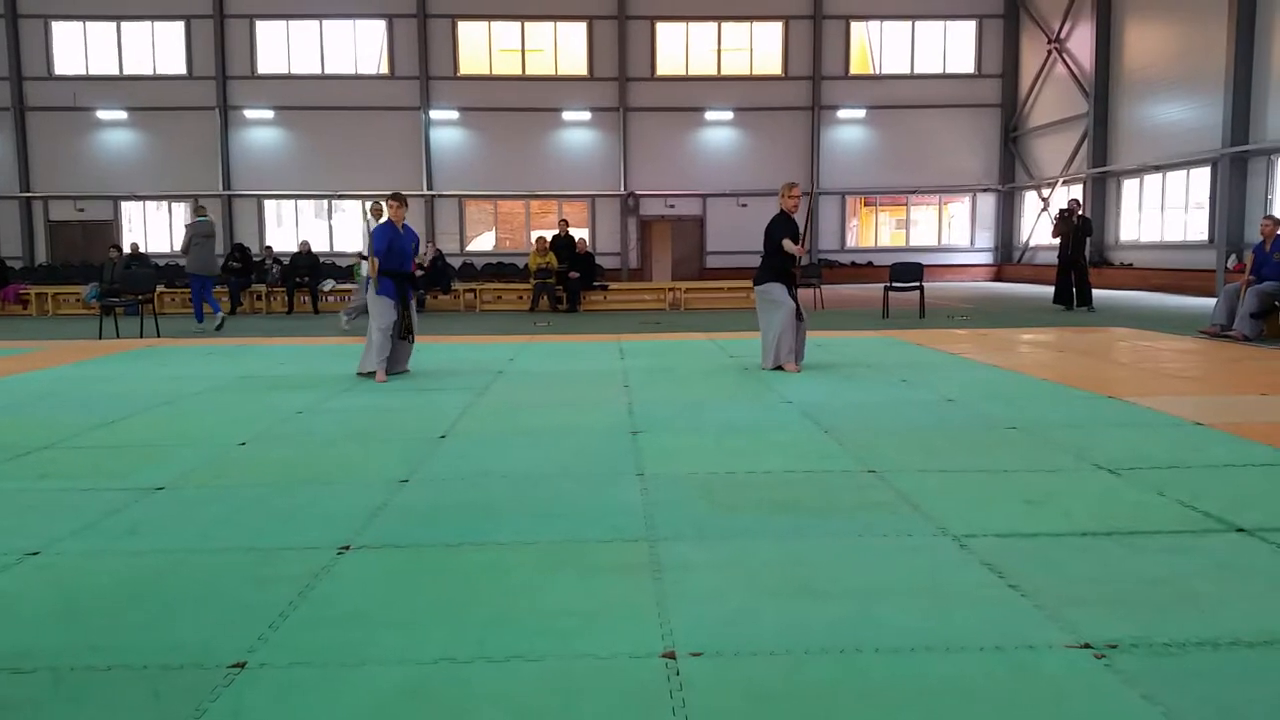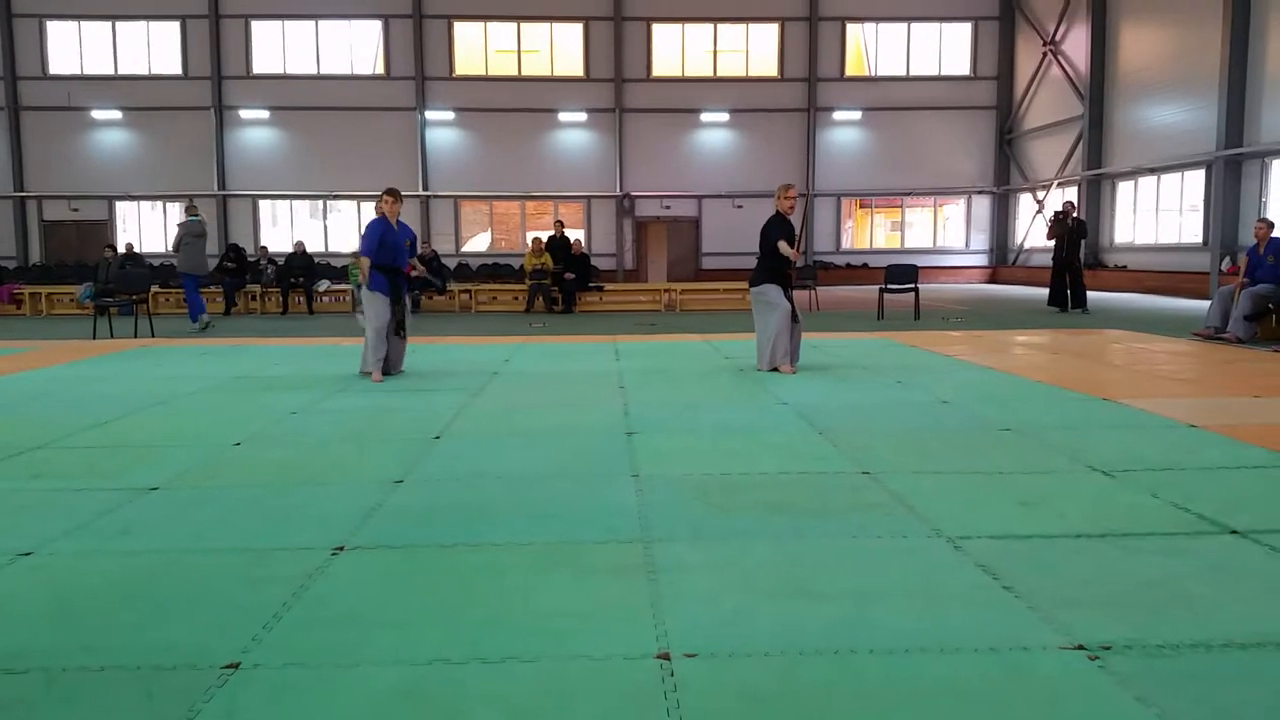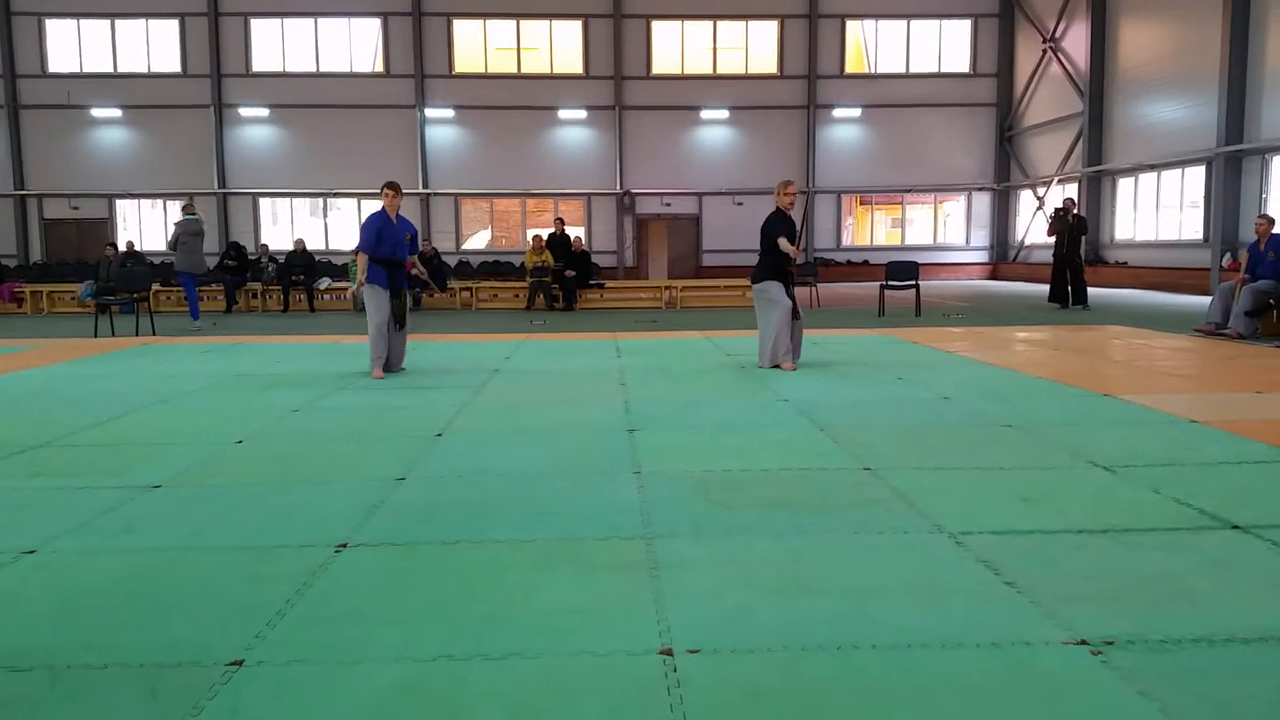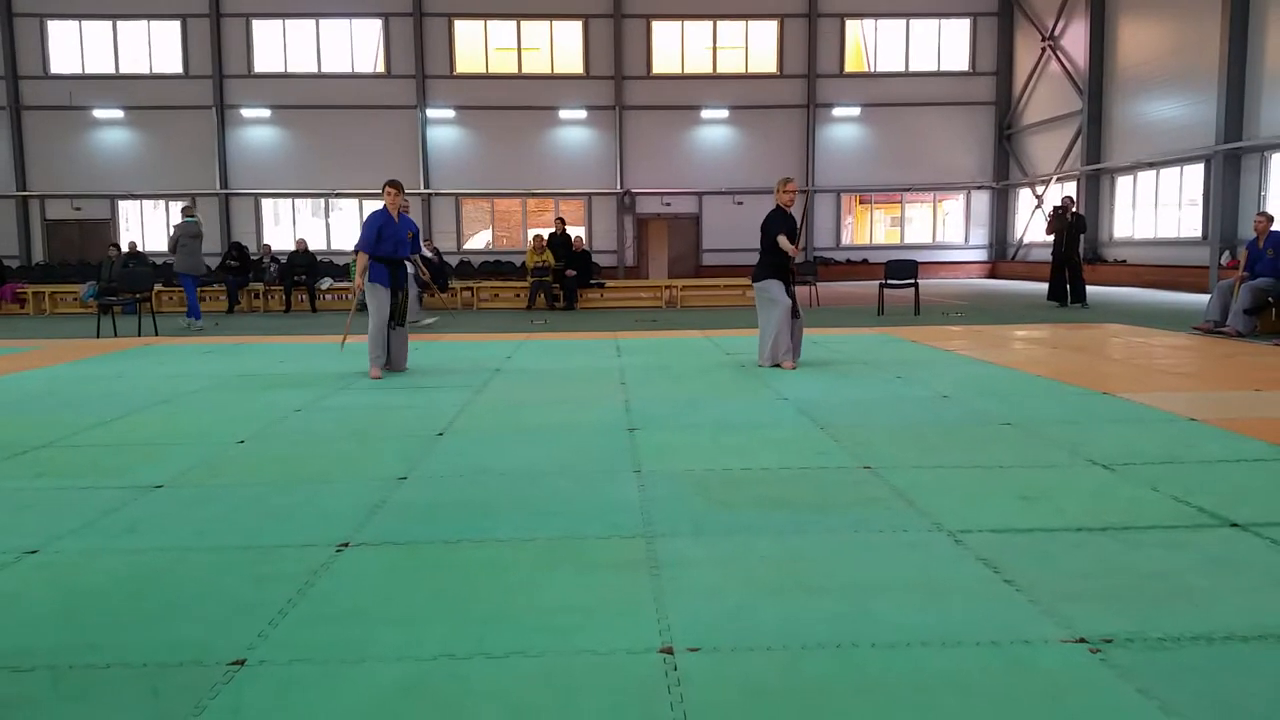
dt=0.1s
person 1, frame 1
left shoulder: (411, 234)
right shoulder: (381, 231)
right elbow: (374, 254)
left wrist: (416, 264)
right wrist: (373, 268)
left hip: (403, 283)
right hip: (383, 283)
left knee: (407, 326)
right knee: (382, 325)
left ankle: (395, 364)
right ankle: (379, 368)
person 1, frame 2
left shoulder: (406, 231)
right shoulder: (374, 226)
right elbow: (365, 252)
left wrist: (417, 268)
right wrist: (364, 271)
left hip: (397, 281)
right hip: (376, 280)
left knee: (399, 325)
right knee: (378, 323)
left ankle: (391, 365)
right ankle: (375, 368)
person 1, frame 3
left shoulder: (407, 225)
right shoulder: (374, 221)
left elbow: (410, 252)
right elbow: (364, 249)
left wrist: (418, 267)
right wrist: (360, 273)
left hip: (398, 274)
right hip: (377, 273)
left knee: (399, 321)
right knee: (378, 320)
left ankle: (391, 362)
right ankle: (377, 365)
person 1, frame 4
left shoulder: (409, 224)
right shoulder: (375, 219)
left elbow: (413, 251)
right elbow: (364, 248)
left wrist: (420, 268)
right wrist: (358, 276)
left hip: (399, 273)
right hip: (378, 271)
left knee: (398, 319)
right knee: (379, 319)
left ankle: (394, 362)
right ankle: (375, 364)
person 2, frame 1
left shoulder: (790, 222)
right shoulder: (779, 222)
right elbow: (785, 242)
right wrist: (795, 249)
left hip: (782, 278)
right hip: (768, 279)
left knee: (797, 318)
right knee: (787, 309)
left ankle: (777, 358)
right ankle: (783, 359)
person 2, frame 2
left shoulder: (786, 224)
right shoulder: (775, 223)
right elbow: (780, 245)
right wrist: (790, 253)
left hip: (778, 280)
right hip: (764, 280)
left knee: (792, 319)
right knee: (782, 311)
left ankle: (774, 359)
right ankle: (779, 360)
person 2, frame 3
left shoulder: (788, 220)
right shoulder: (775, 219)
right elbow: (780, 240)
right wrist: (791, 250)
left hip: (780, 276)
right hip: (766, 276)
left knee: (794, 317)
right knee: (783, 308)
left ankle: (777, 356)
right ankle: (780, 357)
person 2, frame 4
left shoulder: (789, 218)
right shoulder: (775, 217)
right elbow: (780, 238)
right wrist: (790, 248)
left hip: (781, 275)
right hip: (767, 275)
left knee: (794, 315)
right knee: (782, 307)
left ankle: (779, 354)
right ankle: (780, 356)
